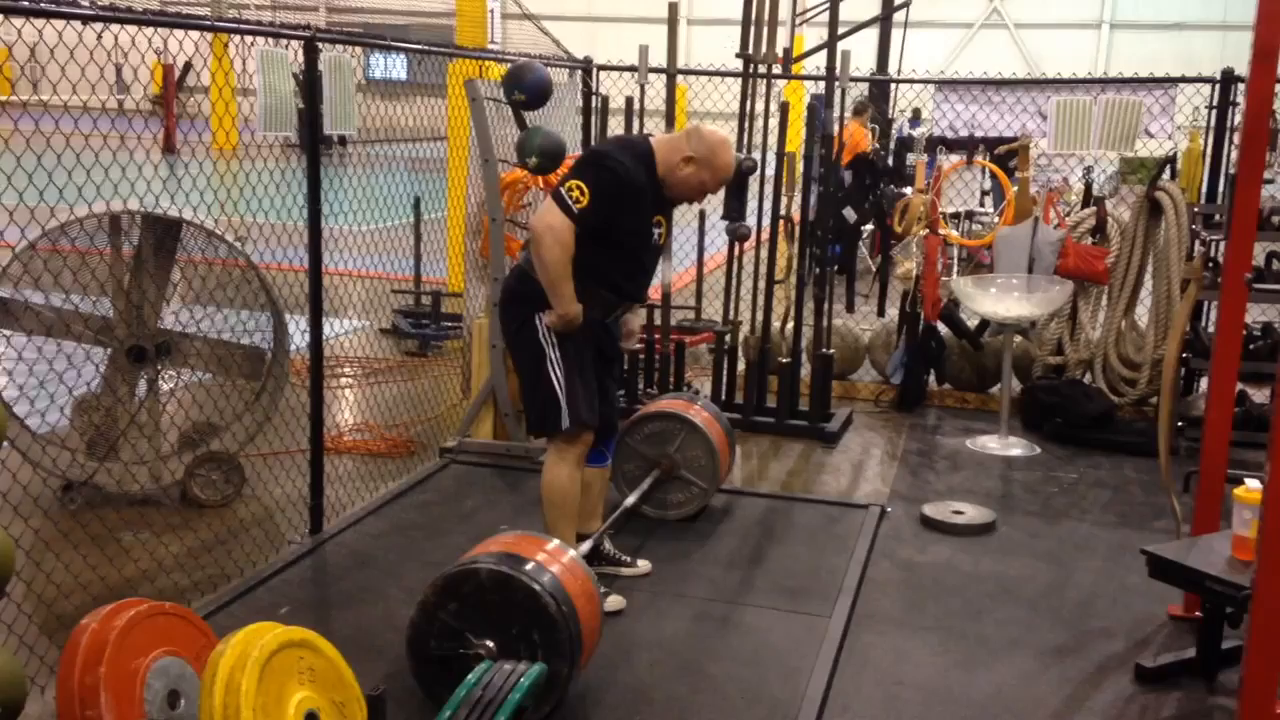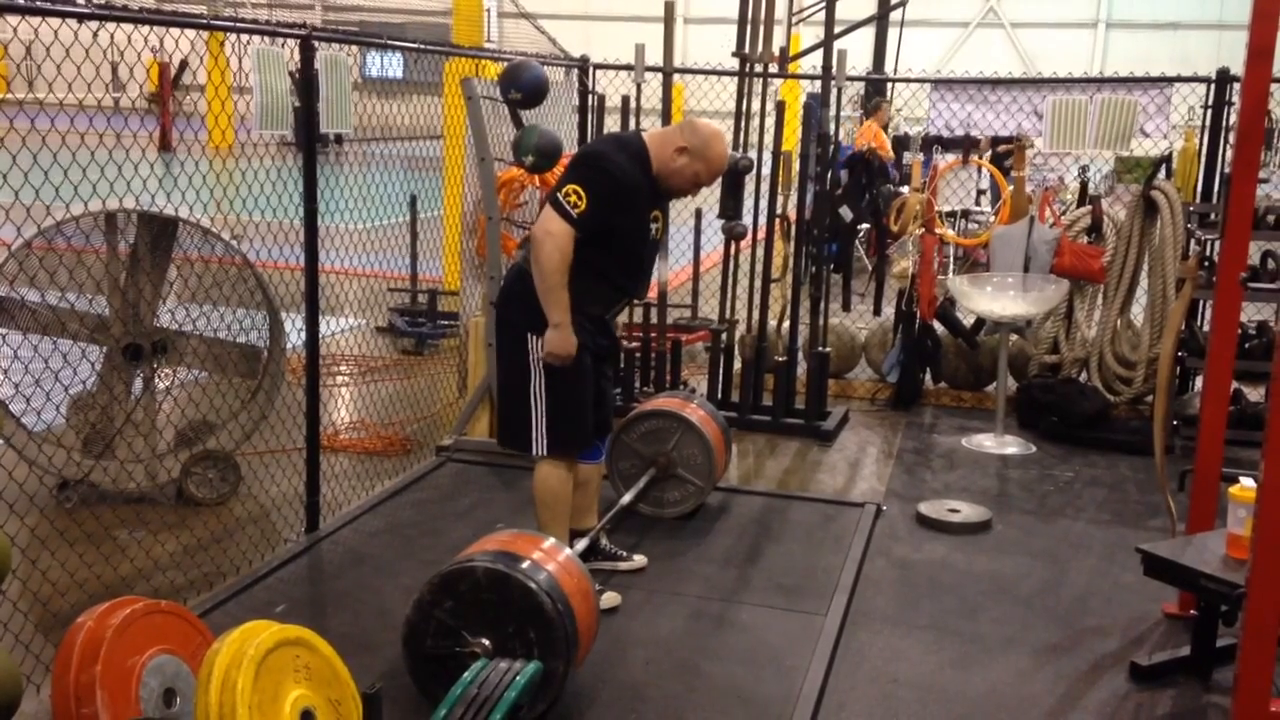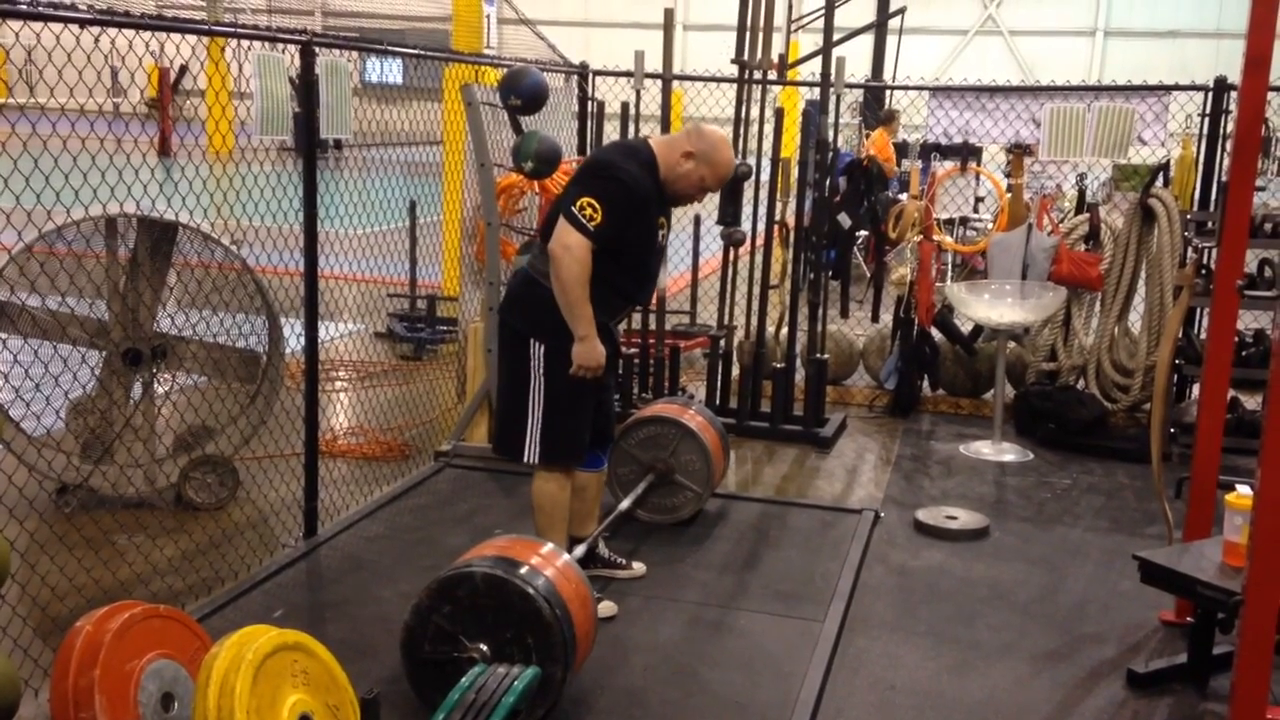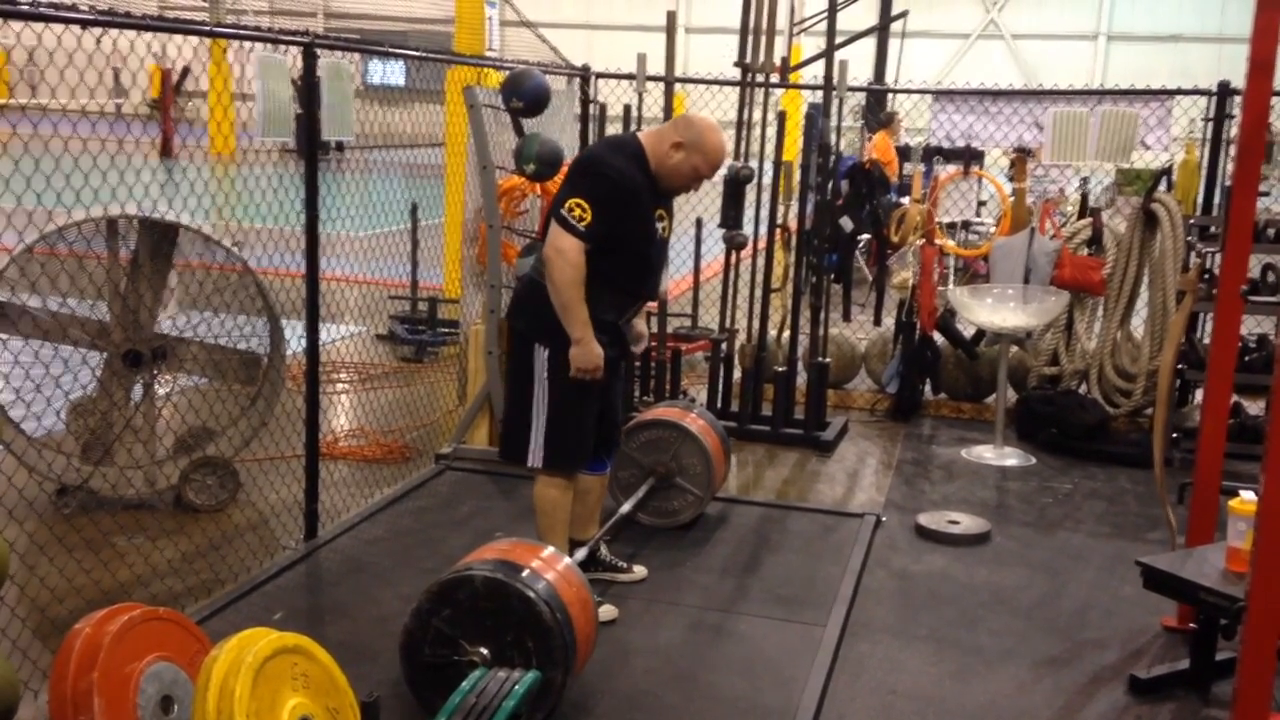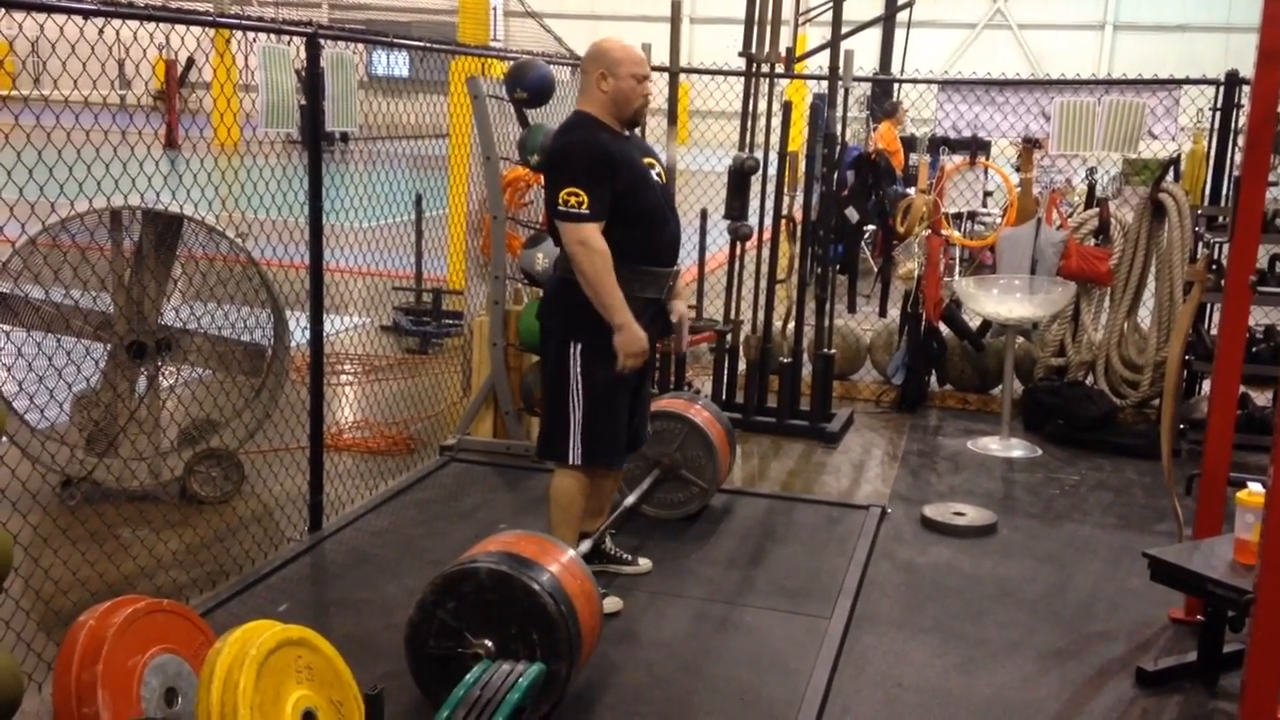
dt=1s
person 1, frame 1
left shoulder: (657, 184)
right shoulder: (616, 168)
right elbow: (548, 226)
left wrist: (626, 310)
right wrist: (564, 307)
left hip: (594, 315)
right hip: (548, 310)
left knee: (600, 434)
right knee: (573, 433)
left ankle: (590, 545)
person 1, frame 2
left shoulder: (649, 176)
right shoulder: (610, 167)
right elbow: (550, 234)
left wrist: (601, 317)
right wrist: (558, 325)
left hip: (589, 317)
right hip: (547, 319)
left knee: (591, 433)
right knee: (558, 443)
left ankle: (586, 543)
person 1, frame 3
left shoulder: (651, 182)
right shoulder: (620, 175)
right elbow: (567, 247)
left wrist: (596, 332)
right wrist: (584, 336)
left hip: (588, 325)
right hip: (551, 325)
left knee: (593, 443)
right knee: (556, 452)
left ankle: (584, 550)
person 1, frame 4
left shoulder: (653, 178)
right shoulder: (608, 170)
right elbow: (562, 250)
left wrist: (634, 317)
right wrist: (580, 339)
left hip: (602, 328)
right hip: (559, 331)
left knee: (598, 447)
right knee: (559, 456)
left ankle: (587, 552)
person 1, frame 5
left shoulder: (627, 141)
right shoulder: (580, 146)
right elbow: (583, 242)
left wrist: (673, 295)
right wrist: (622, 323)
left hip: (633, 312)
right hip: (593, 320)
left knee: (616, 443)
right knee: (580, 450)
left ankle: (593, 543)
